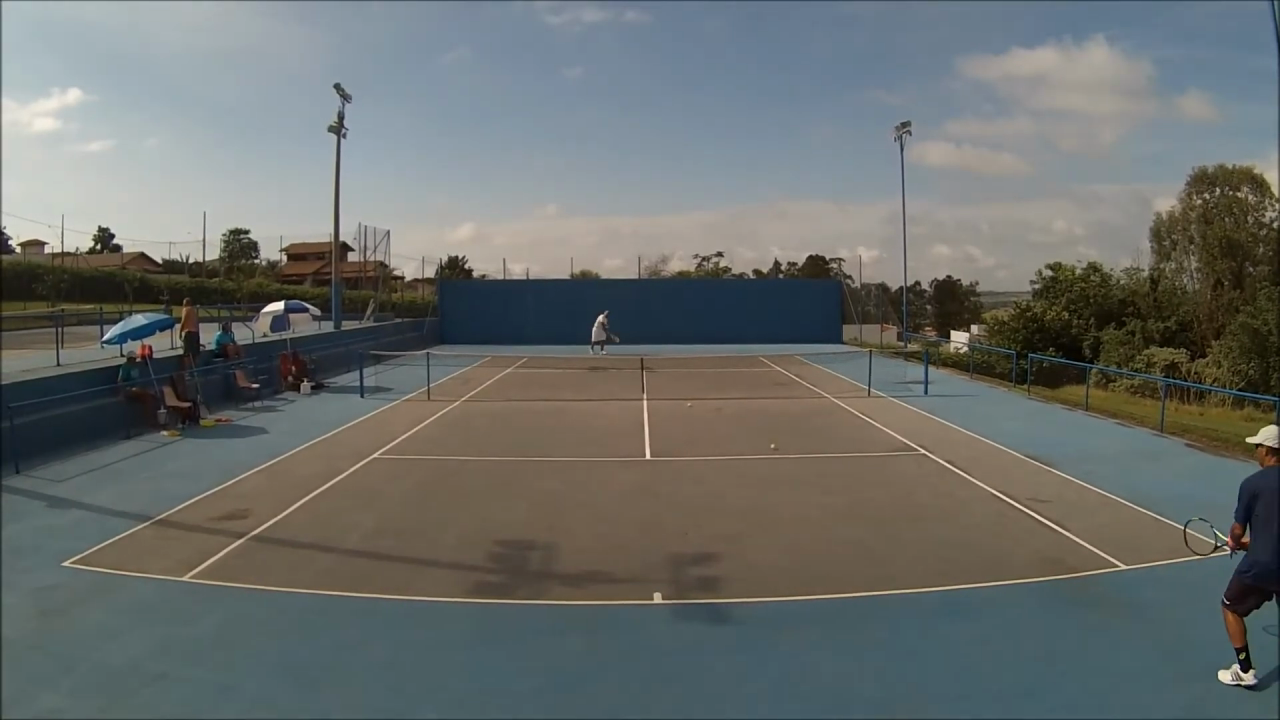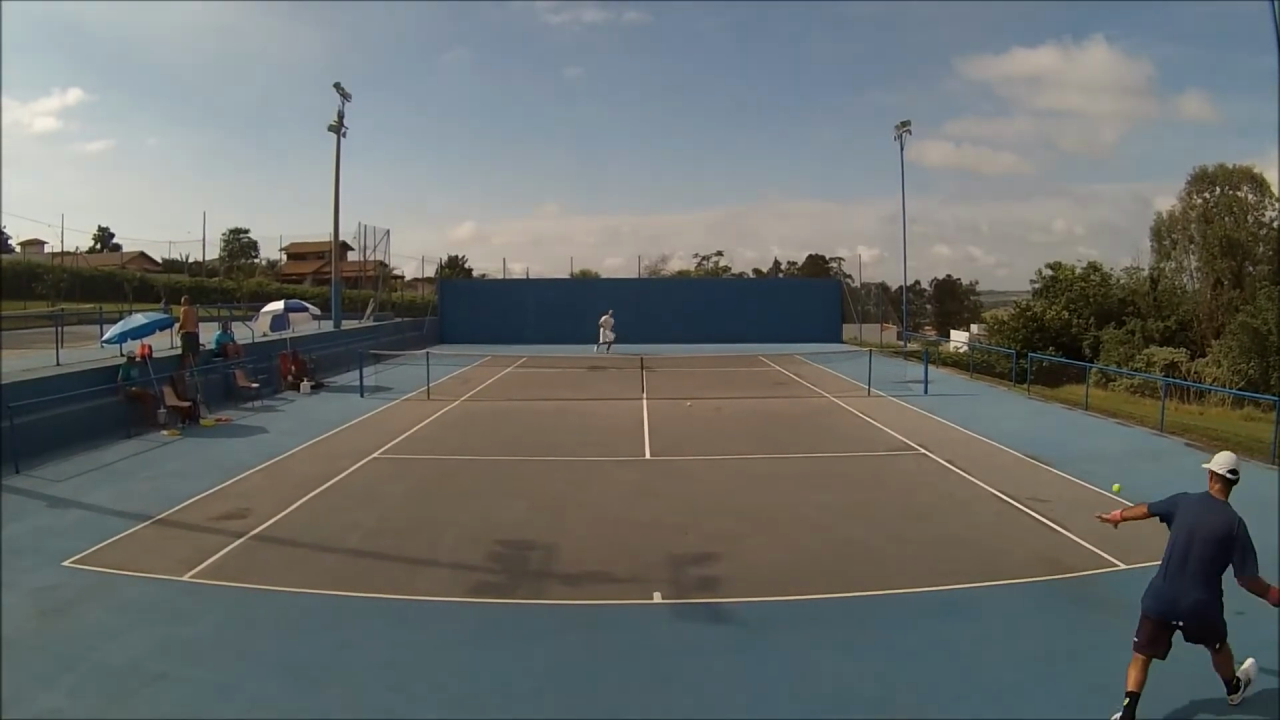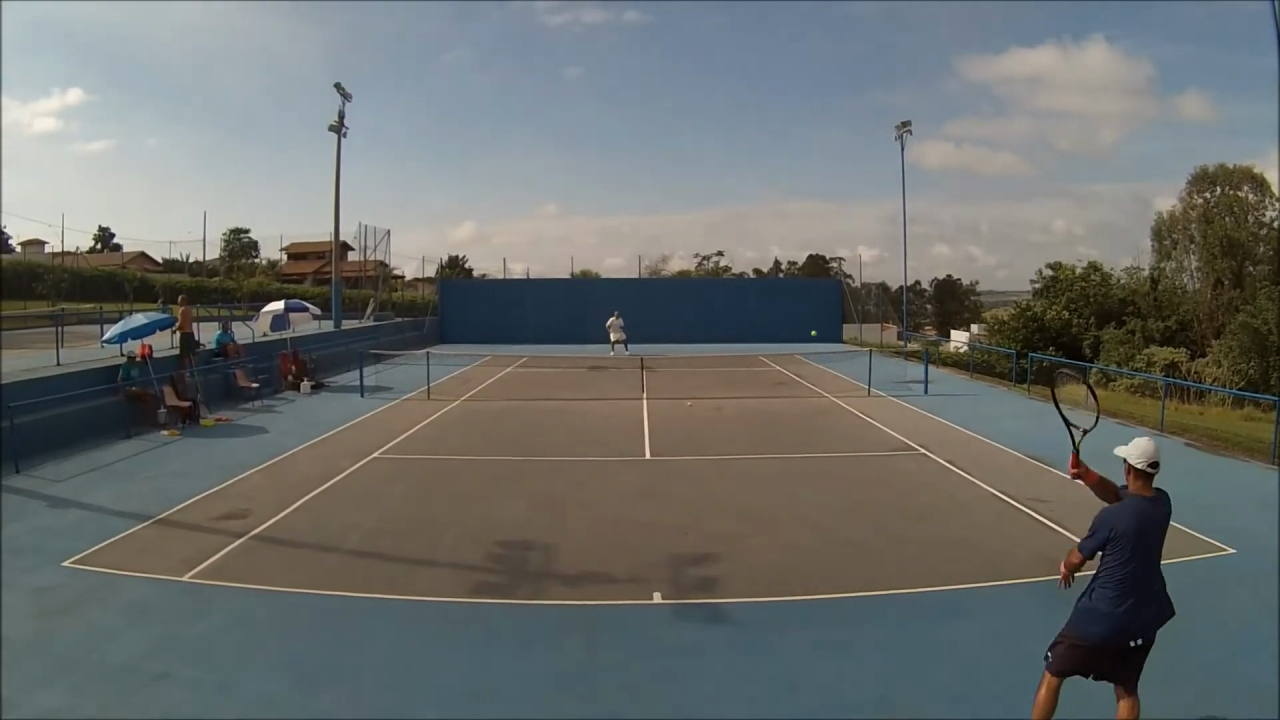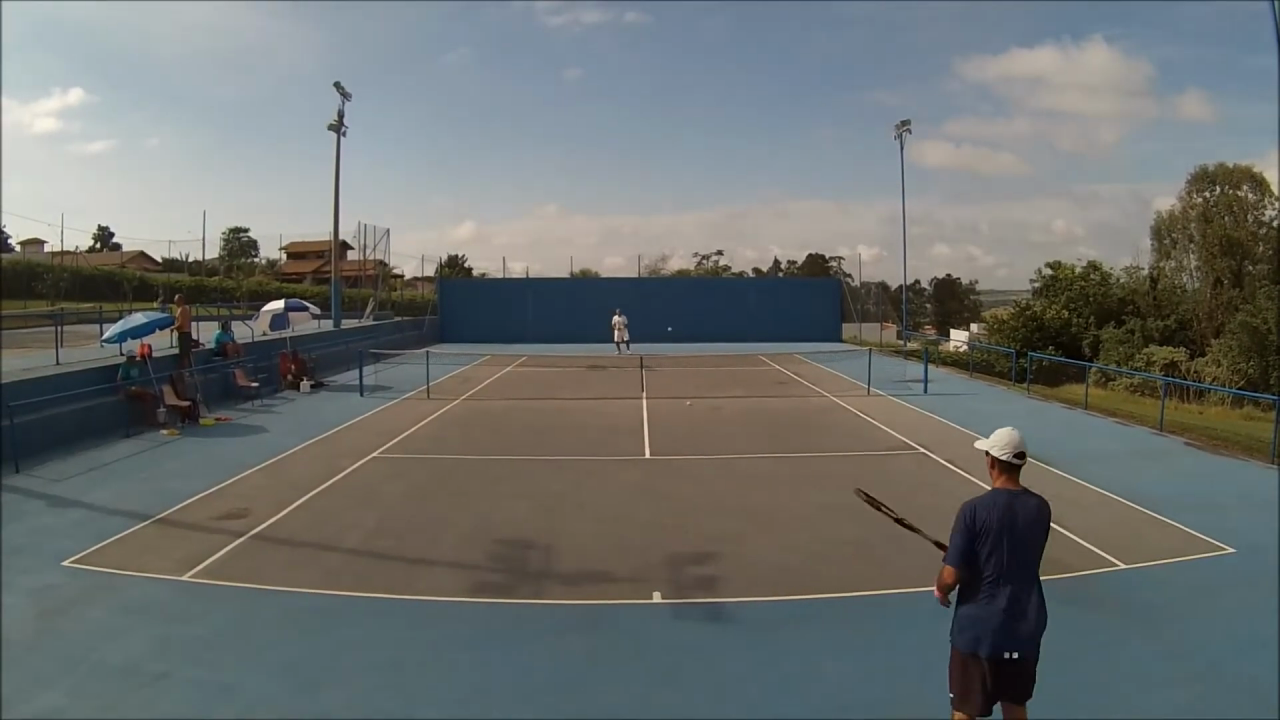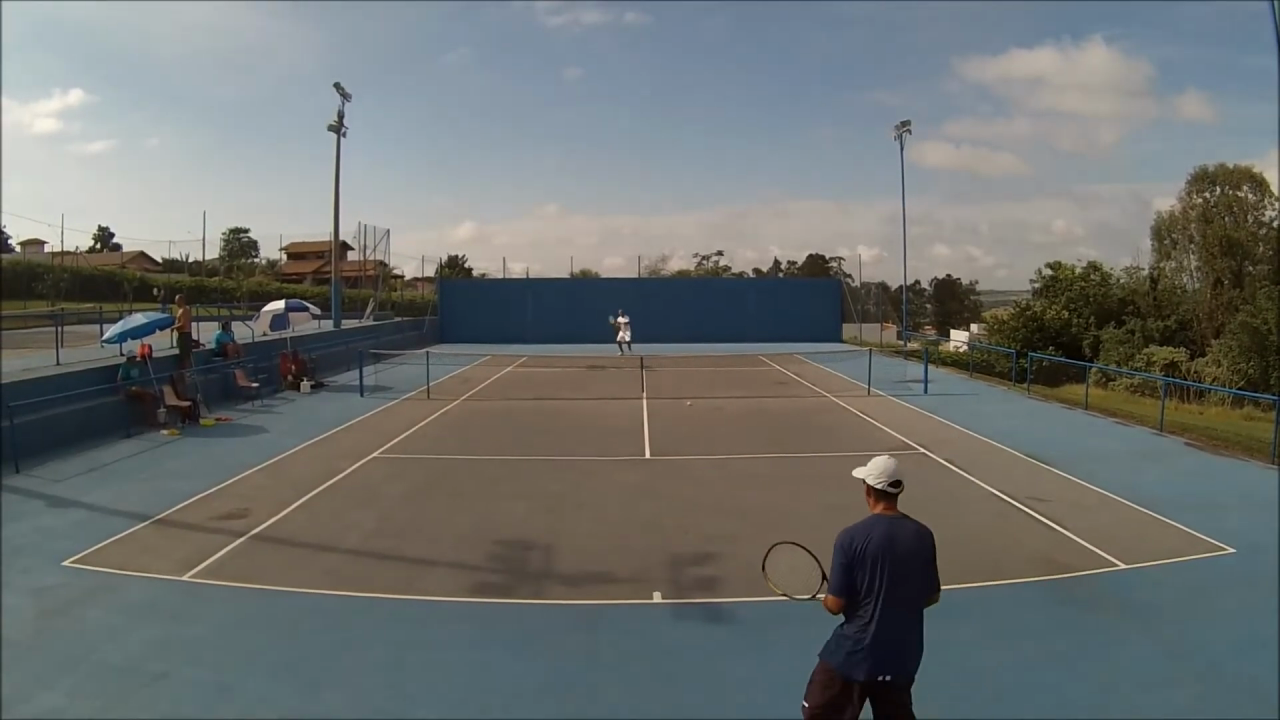
dt=0.4s
person 1, frame 1
left shoulder: (1252, 484)
left elbow: (1238, 529)
left wrist: (1234, 542)
left hip: (1258, 565)
left knee: (1230, 609)
left ankle: (1245, 670)
person 1, frame 2
left shoulder: (1184, 501)
right shoulder: (1235, 524)
left elbow: (1144, 510)
right elbow: (1246, 579)
left wrist: (1118, 515)
right wrist: (1272, 595)
left hip: (1161, 597)
right hip: (1201, 602)
left knee: (1141, 656)
right knee: (1218, 647)
right ankle: (1234, 688)
person 1, frame 3
left shoulder: (1111, 518)
right shoulder: (1163, 503)
left elbow: (1076, 560)
right elbow: (1118, 496)
left wrist: (1066, 568)
right wrist: (1086, 475)
left hip: (1099, 618)
right hip: (1142, 621)
left knee: (1052, 676)
right knee: (1127, 691)
person 1, frame 4
left shoulder: (973, 511)
right shoulder: (1042, 509)
left elbow: (950, 576)
left wrist: (941, 590)
left hip: (979, 629)
right hip: (1025, 628)
person 1, frame 5
left shoulder: (851, 538)
right shoulder: (923, 536)
left elbow: (835, 604)
right elbow: (932, 597)
left wrist: (827, 600)
left hip: (855, 651)
right hip: (903, 652)
